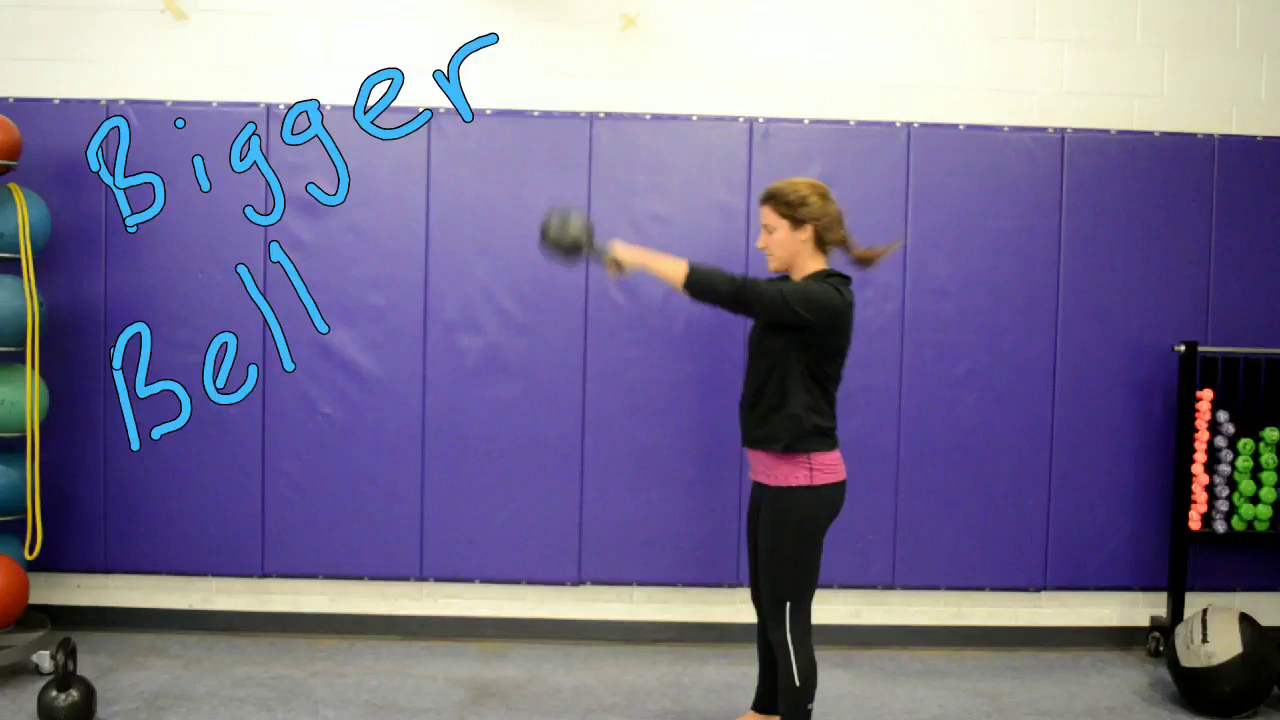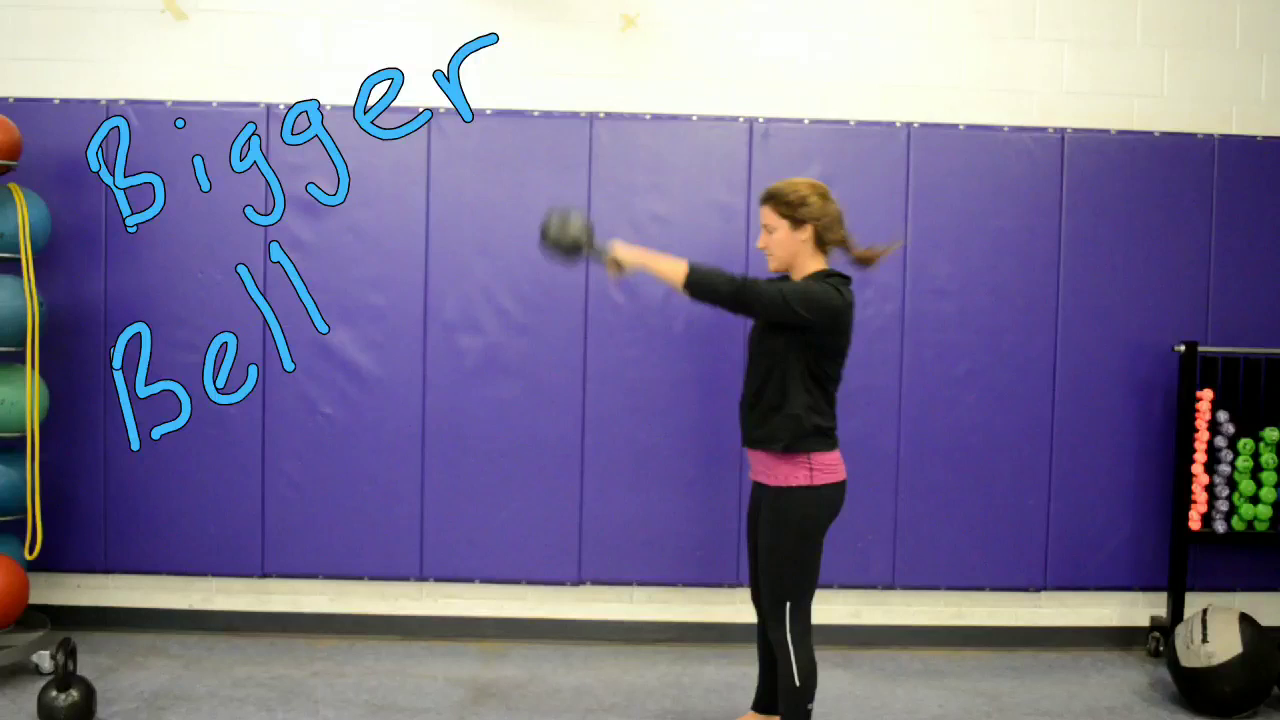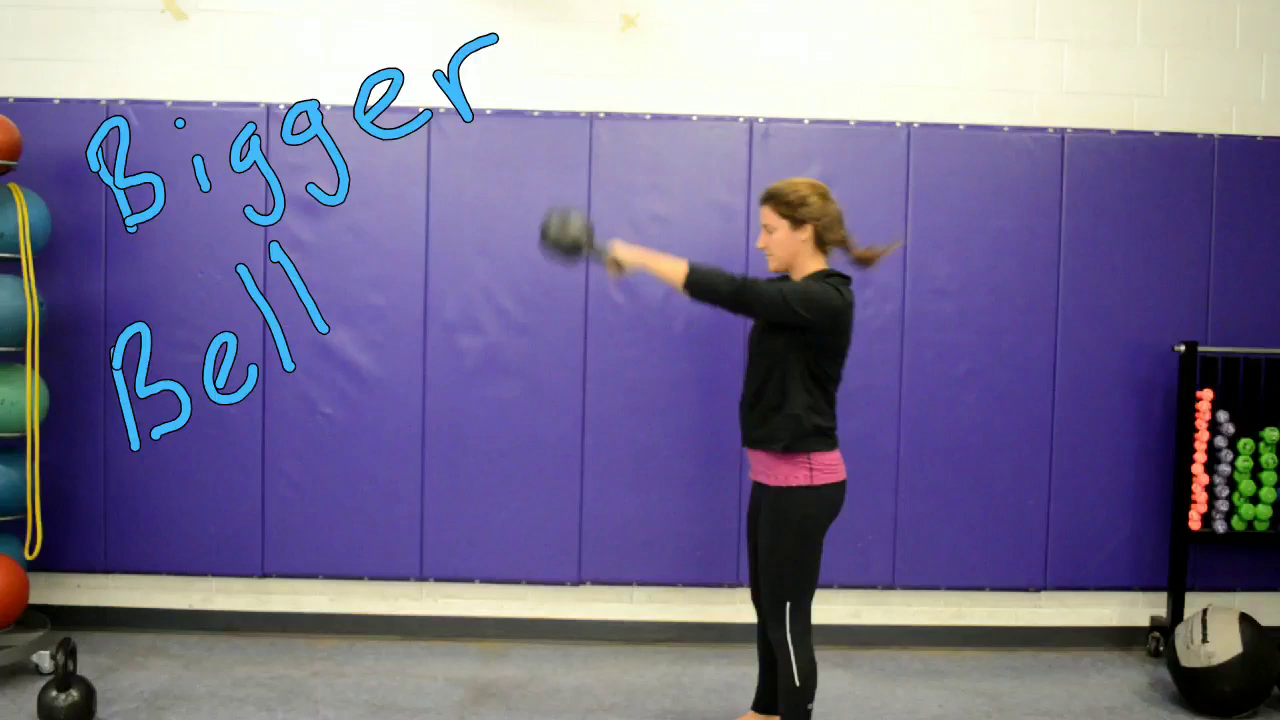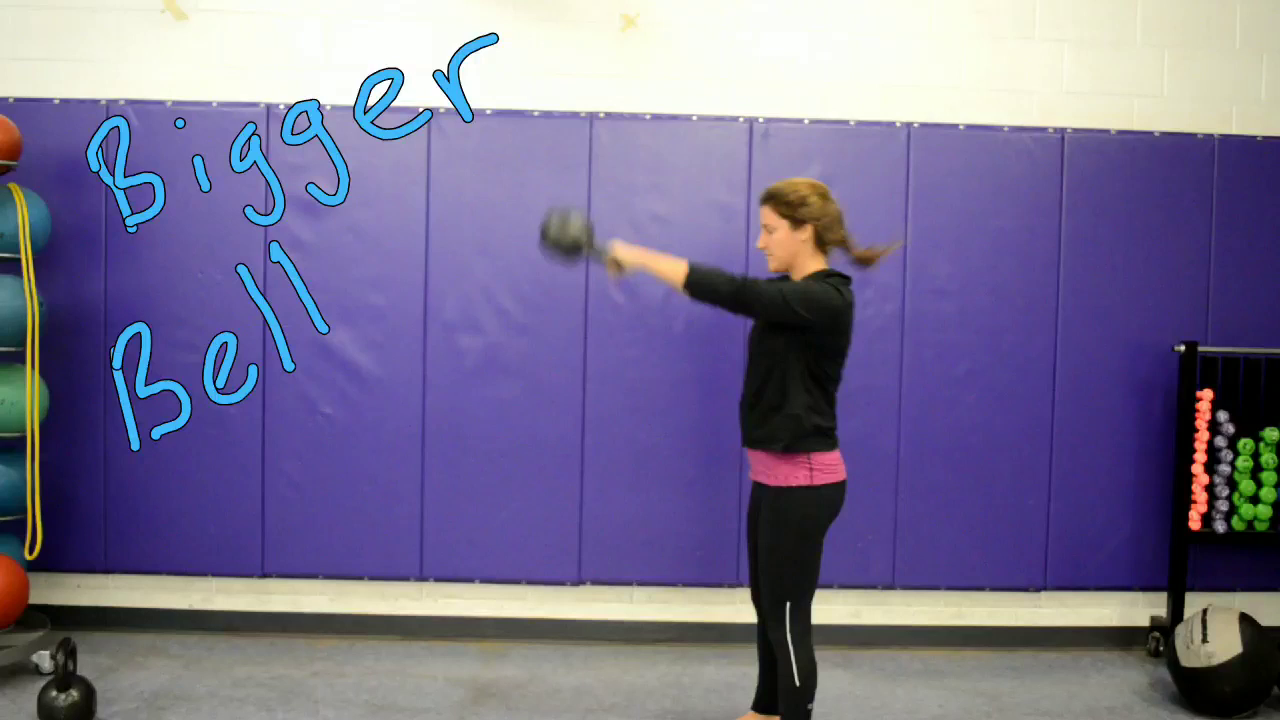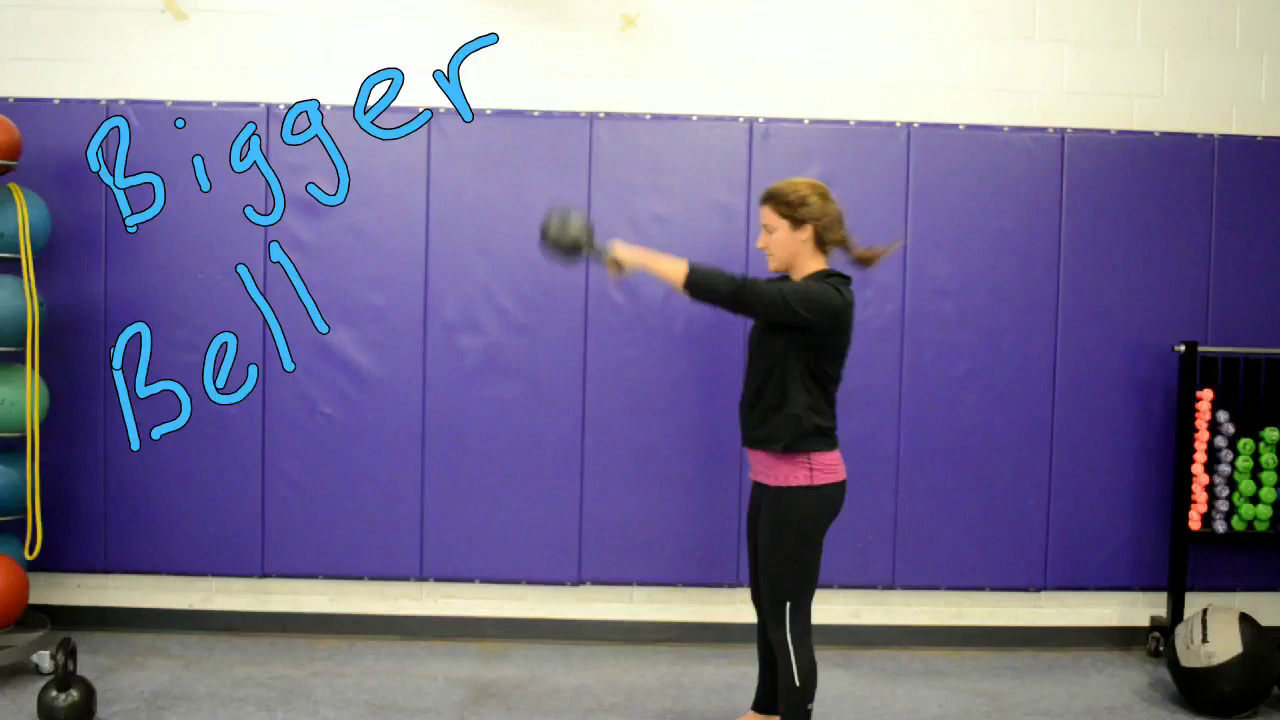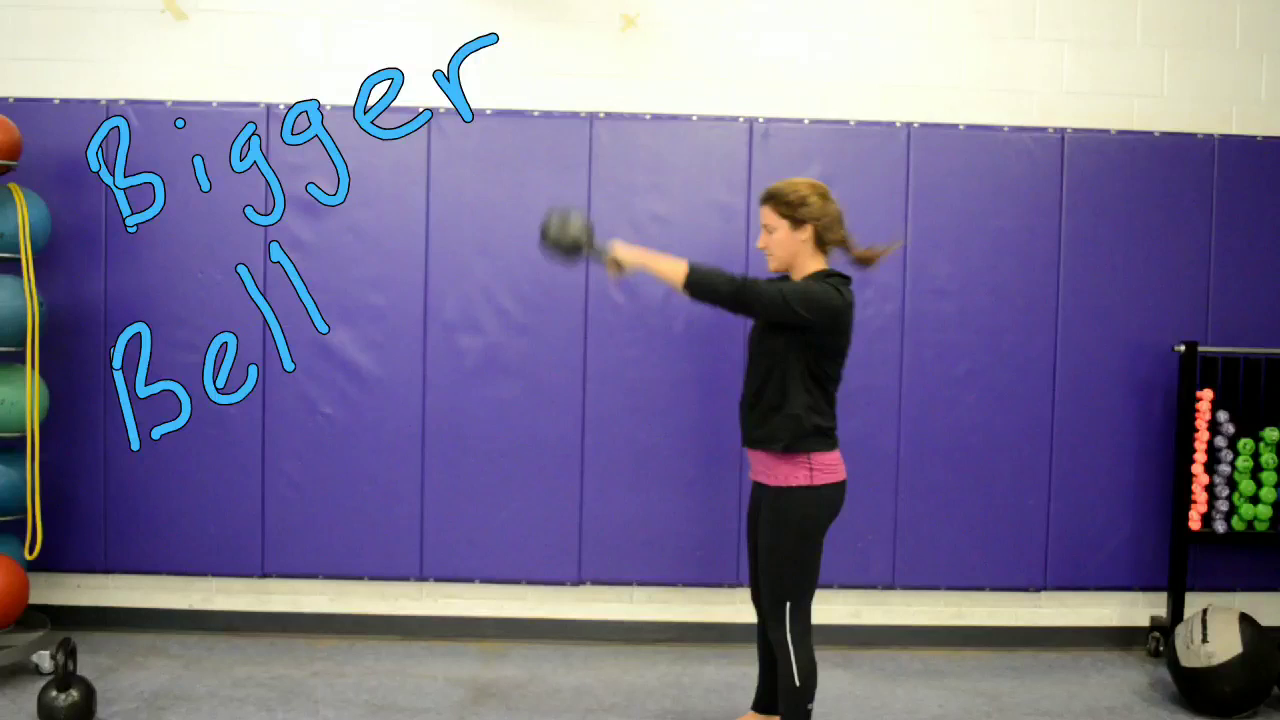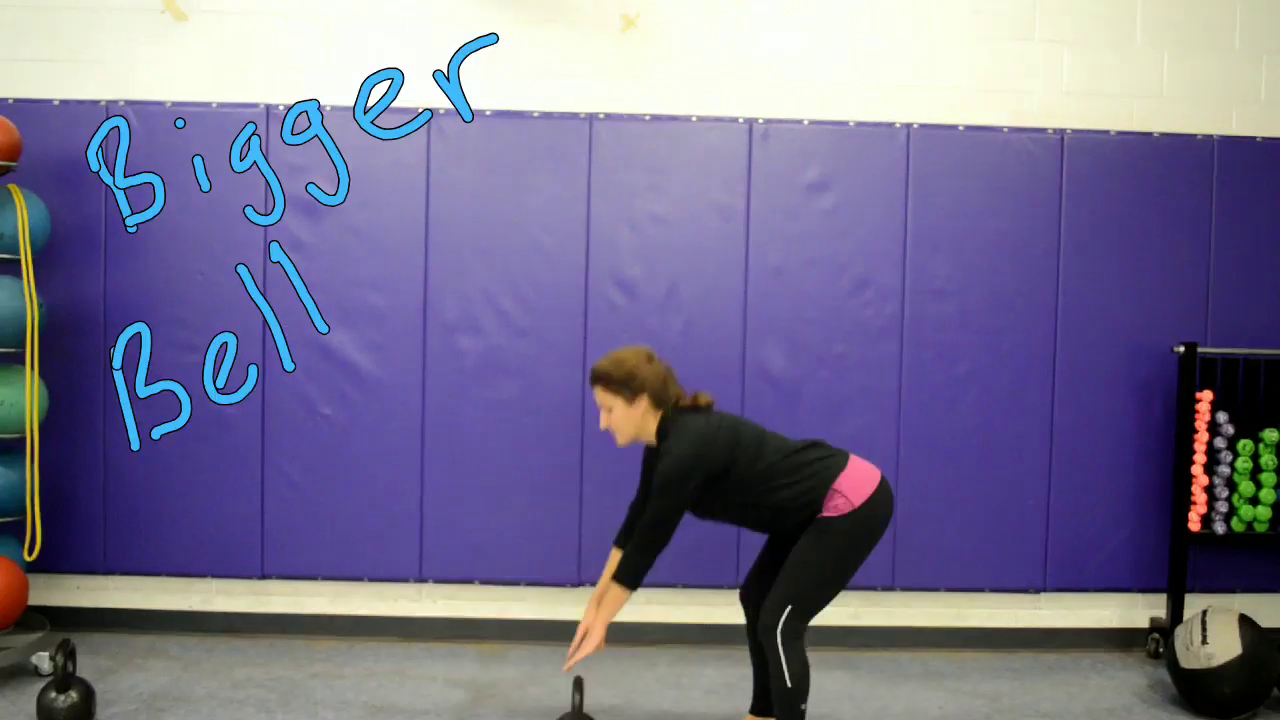
dt=0.2s
person 1, frame 1
left shoulder: (825, 300)
right shoulder: (790, 293)
left elbow: (733, 293)
right elbow: (738, 293)
left wrist: (640, 256)
right wrist: (639, 260)
left hip: (803, 481)
right hip: (774, 475)
left knee: (787, 617)
right knee: (767, 604)
person 1, frame 2
left shoulder: (825, 300)
right shoulder: (790, 293)
left elbow: (733, 293)
right elbow: (738, 293)
left wrist: (640, 256)
right wrist: (640, 260)
left hip: (803, 481)
right hip: (773, 475)
left knee: (787, 617)
right knee: (767, 603)
person 1, frame 3
left shoulder: (826, 300)
right shoulder: (790, 293)
left elbow: (734, 293)
right elbow: (736, 292)
left wrist: (641, 256)
right wrist: (641, 259)
left hip: (803, 482)
right hip: (774, 476)
left knee: (787, 616)
right knee: (768, 604)
person 1, frame 4
left shoulder: (826, 300)
right shoulder: (791, 292)
left elbow: (734, 293)
right elbow: (736, 292)
left wrist: (639, 255)
right wrist: (640, 259)
left hip: (803, 482)
right hip: (774, 476)
left knee: (786, 616)
right knee: (767, 605)
person 1, frame 5
left shoulder: (825, 301)
right shoulder: (791, 292)
left elbow: (734, 292)
right elbow: (737, 293)
left wrist: (639, 255)
right wrist: (639, 258)
left hip: (803, 482)
right hip: (774, 477)
left knee: (786, 614)
right knee: (768, 603)
person 1, frame 6
left shoulder: (823, 301)
right shoulder: (790, 293)
left elbow: (731, 291)
left wrist: (637, 259)
left hip: (806, 481)
left knee: (787, 614)
right knee: (769, 601)
person 1, frame 7
left shoulder: (686, 451)
right shoulder: (671, 440)
left elbow: (647, 544)
right elbow: (636, 528)
left wrist: (601, 623)
right wrist: (595, 606)
left hip: (853, 505)
right hip: (829, 502)
left knee: (779, 622)
right knee: (757, 599)
